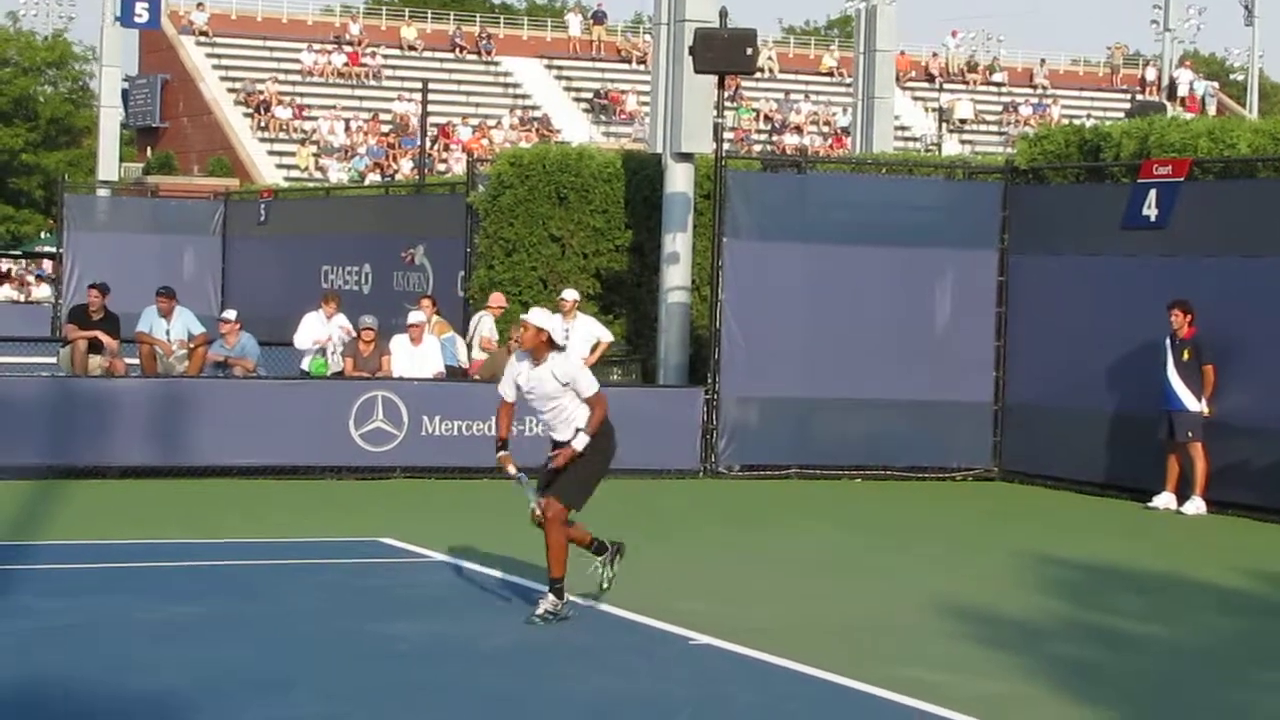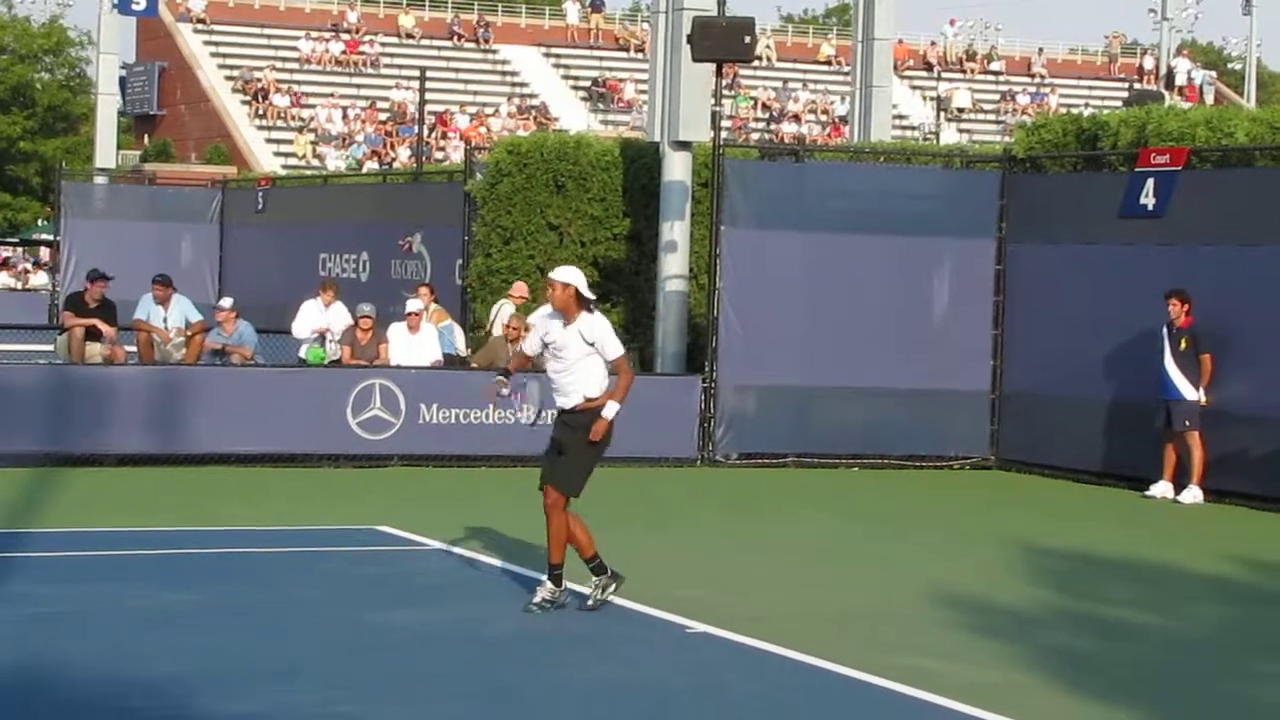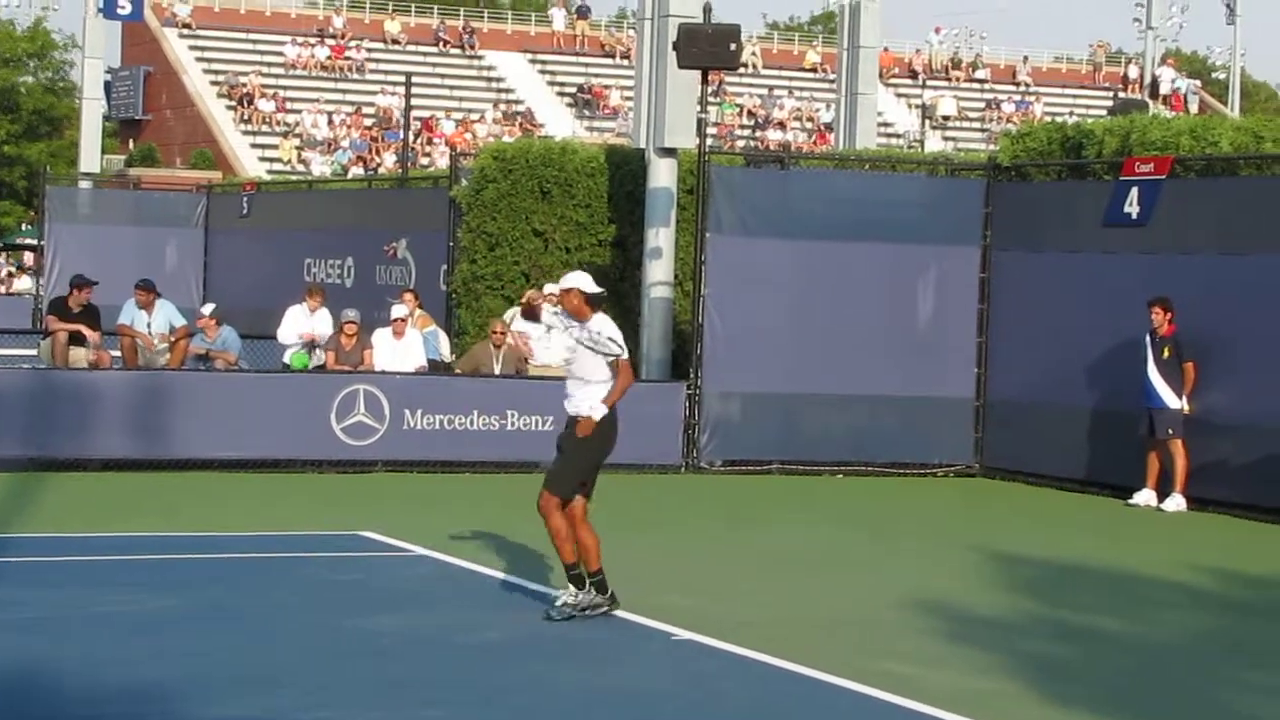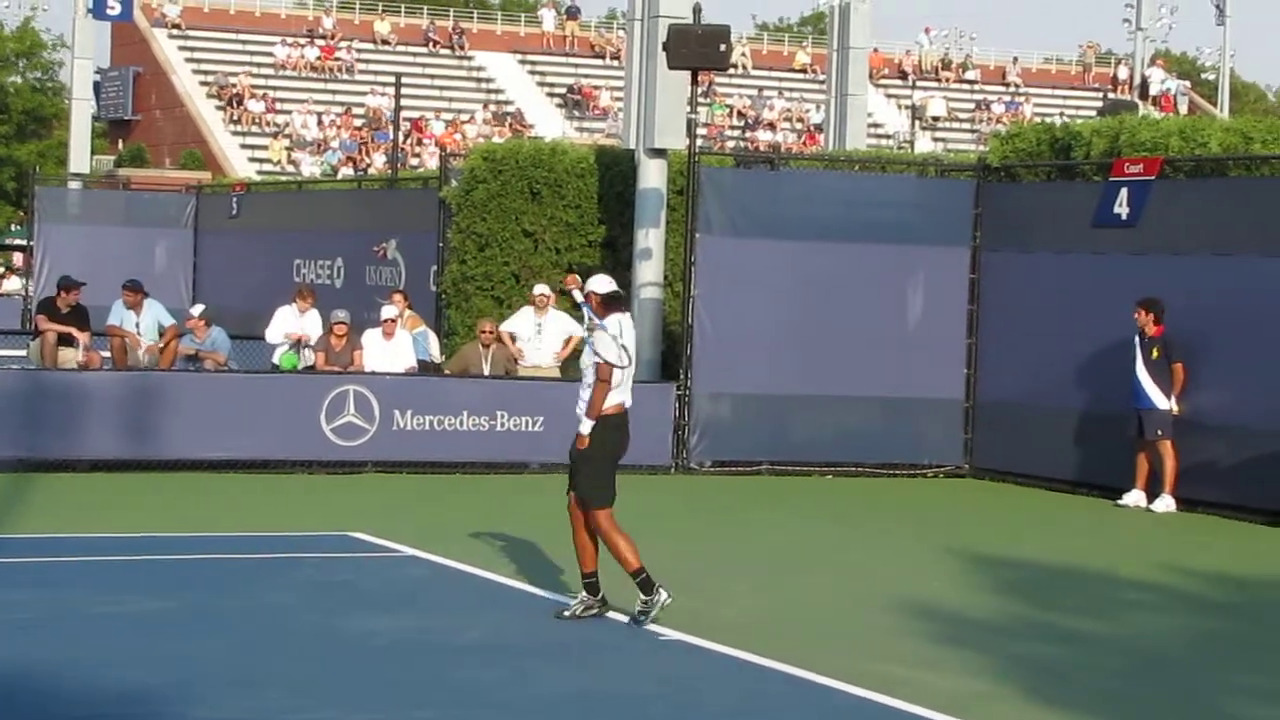
dt=0.3s
person 1, frame 1
left shoulder: (567, 365)
right shoulder: (518, 362)
left elbow: (600, 406)
right elbow: (506, 406)
left wrist: (574, 447)
right wrist: (502, 449)
left hip: (592, 443)
right hip: (563, 444)
left knee: (552, 513)
right knee: (545, 517)
left ankle: (556, 599)
right ankle: (604, 551)
person 1, frame 2
left shoulder: (595, 327)
right shoulder: (548, 323)
left elbow: (626, 372)
right elbow: (524, 355)
left wrist: (608, 415)
right wrist: (505, 376)
left hip: (589, 423)
right hip: (565, 421)
left knee: (553, 501)
right knee: (558, 505)
left ankle: (554, 586)
right ankle: (603, 576)
person 1, frame 3
left shoulder: (604, 327)
right shoulder: (571, 323)
left elbow: (625, 375)
left wrist: (596, 415)
left hip: (594, 429)
right hip: (577, 426)
left knee: (549, 503)
right knee: (574, 512)
left ankle: (577, 588)
right ankle: (600, 593)
person 1, frame 4
left shoulder: (606, 328)
right shoulder: (622, 320)
left elbow: (604, 381)
right elbow: (591, 315)
left wrist: (585, 428)
right wrist: (575, 289)
left hip: (602, 428)
right hip: (609, 426)
left knee: (600, 520)
right knee: (578, 508)
left ankle: (652, 593)
right ankle: (592, 595)
person 2, frame 1
left shoulder: (1196, 342)
right shoulder: (1169, 341)
left elbow: (1209, 373)
left wrist: (1203, 401)
right wrist: (1170, 396)
left hip: (1190, 406)
right hip: (1172, 405)
left knee: (1195, 449)
right knee: (1172, 449)
left ankle: (1197, 500)
right ankle: (1169, 495)
person 2, frame 2
left shoulder: (1193, 331)
right shoulder: (1167, 330)
left elbow: (1206, 362)
left wrist: (1200, 390)
right wrist: (1167, 385)
left hip: (1187, 395)
right hip: (1169, 394)
left knee: (1192, 438)
right knee: (1169, 438)
left ankle: (1195, 488)
right ankle: (1166, 484)
person 2, frame 3
left shoulder: (1176, 339)
right shoulder: (1149, 338)
left elbow: (1189, 370)
left wrist: (1183, 398)
right wrist: (1151, 394)
left hip: (1170, 404)
right hip: (1152, 402)
left knee: (1175, 446)
right knee: (1153, 446)
left ankle: (1178, 497)
right ankle: (1149, 492)
person 2, frame 4
left shoulder: (1165, 340)
right shoulder: (1138, 338)
left elbow: (1179, 371)
left wrist: (1172, 399)
right wrist: (1139, 394)
left hip: (1159, 404)
right hip: (1141, 403)
left knee: (1164, 447)
right knee: (1142, 447)
left ankle: (1167, 497)
right ankle: (1139, 492)
